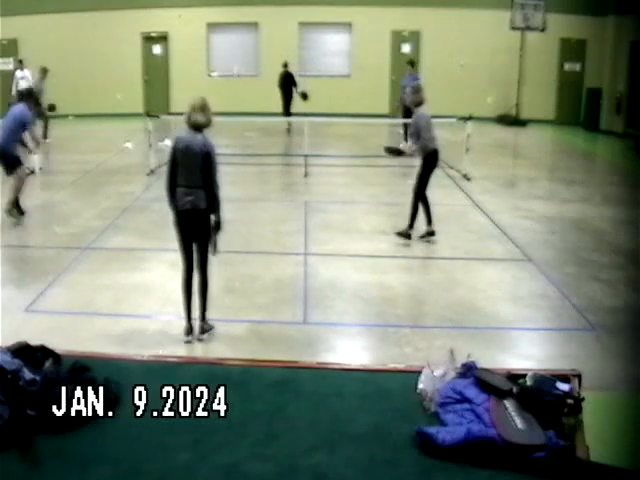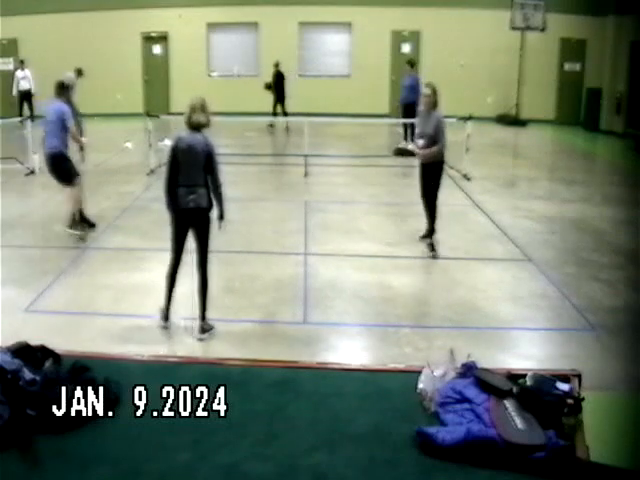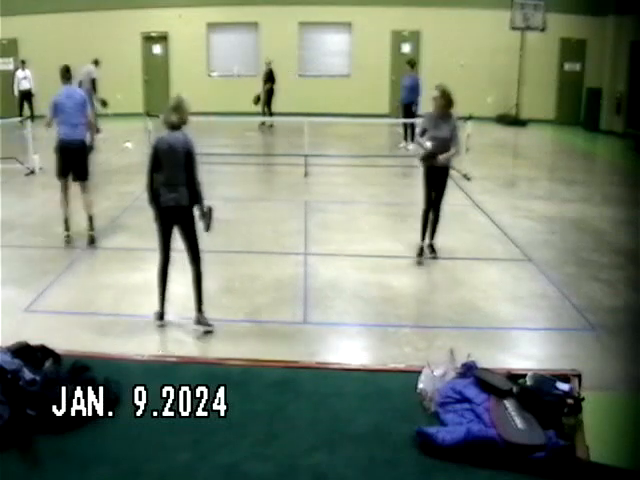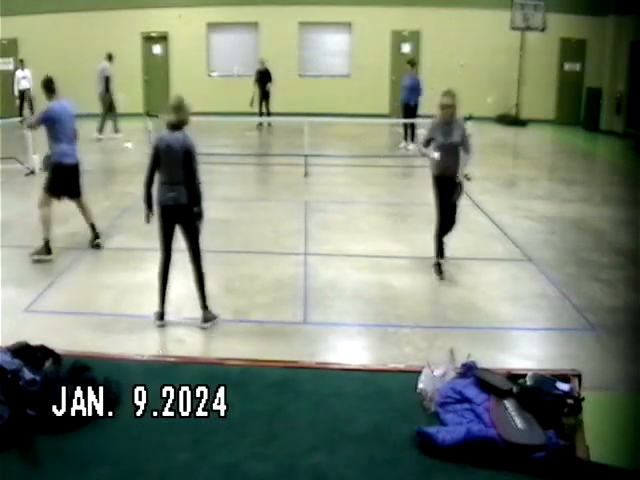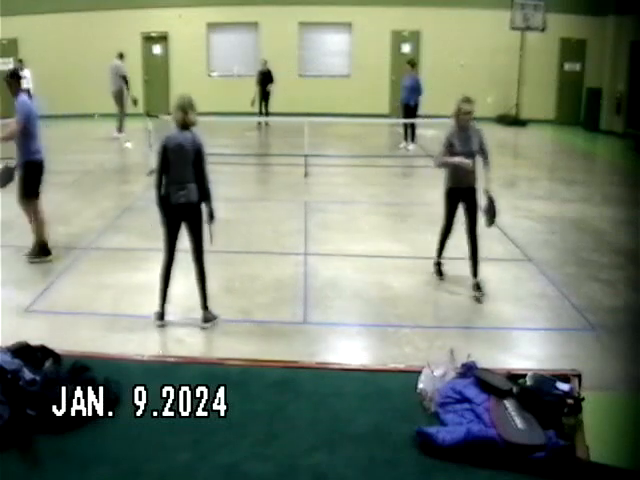
dt=0.4s
person 1, frame 1
left shoulder: (178, 142)
right shoulder: (206, 145)
left elbow: (170, 180)
right elbow: (211, 184)
left wrist: (174, 207)
right wrist: (217, 215)
left hip: (181, 208)
right hip: (200, 208)
left knee: (187, 266)
right knee: (202, 267)
left ankle: (188, 324)
right ankle: (202, 323)
person 1, frame 2
left shoulder: (178, 142)
right shoulder: (206, 144)
left elbow: (170, 180)
right elbow: (214, 180)
left wrist: (170, 208)
right wrist: (220, 208)
left hip: (180, 207)
right hip: (201, 206)
left knee: (175, 259)
right knee: (202, 265)
left ankle: (166, 313)
right ankle: (202, 322)
person 1, frame 3
left shoulder: (159, 142)
right shoulder: (186, 142)
left elbow: (151, 178)
right elbow: (192, 179)
left wrist: (154, 205)
right wrist: (201, 205)
left hip: (163, 205)
right hip: (183, 205)
left knee: (164, 258)
right knee: (195, 260)
left ankle: (161, 313)
right ankle: (199, 314)
person 1, frame 4
left shoulder: (160, 141)
right shoulder: (186, 142)
left elbow: (150, 176)
right elbow: (192, 178)
left wrist: (148, 204)
right wrist: (198, 206)
left hip: (164, 204)
right hip: (184, 204)
left knee: (165, 257)
right knee: (195, 258)
left ankle: (161, 312)
right ankle: (205, 312)
person 1, frame 5
left shoulder: (167, 141)
right shoulder: (195, 142)
left elbow: (160, 178)
right elbow: (202, 176)
left wrist: (161, 205)
right wrist: (209, 204)
left hip: (171, 203)
right hip: (192, 202)
left knee: (168, 257)
right knee: (198, 258)
left ankle: (161, 311)
right ankle: (205, 312)
person 2, frame 1
left shoulder: (420, 114)
right shoulder: (420, 112)
left elbow: (426, 141)
left wrist: (412, 150)
right wrist: (411, 145)
left hip: (429, 156)
right hip: (430, 155)
left knee: (417, 192)
right knee: (421, 191)
left ankle: (409, 231)
right ankle: (430, 229)
person 2, frame 2
left shoulder: (438, 117)
right shoulder: (421, 114)
left elbow: (442, 145)
left wrist: (424, 152)
right wrist: (418, 143)
left hip: (436, 163)
right hip: (424, 162)
left knee: (432, 200)
right knee: (424, 197)
left ankle: (430, 239)
right ankle: (430, 228)
person 2, frame 3
left shoulder: (451, 121)
right shoulder: (428, 117)
left elbow: (456, 148)
right elbow: (419, 136)
left wrist: (446, 156)
right wrist: (424, 143)
left hip: (443, 168)
right hip: (429, 167)
left knee: (437, 206)
right knee: (428, 206)
left ankle: (431, 242)
right ankle: (421, 243)
person 2, frame 4
left shoulder: (459, 125)
right shoulder: (435, 126)
left elbow: (466, 151)
right elbow: (424, 147)
left wrist: (462, 170)
right wrist: (431, 153)
left hip: (454, 177)
right hip: (439, 176)
left knee: (451, 219)
right knee: (442, 218)
left ankle: (440, 240)
right ankle: (437, 260)
person 2, frame 5
left shoulder: (476, 133)
right shoulder: (452, 134)
left elbow: (485, 158)
right elbow: (439, 161)
left wrist: (487, 182)
right wrist: (458, 160)
left hip: (470, 188)
right hip: (453, 187)
left knee: (472, 234)
right knee: (448, 227)
left ankle: (475, 280)
right ankle: (438, 260)
person 3, frame 1
left shoulder: (16, 109)
right shoulder: (26, 112)
right elbow: (32, 135)
left wrist: (25, 145)
right wrist: (37, 143)
left knee: (22, 173)
right knee: (19, 175)
left ankle: (15, 202)
person 3, frame 2
left shoulder: (49, 109)
right shoulder: (64, 109)
right elbow: (72, 132)
right wrist: (81, 143)
left hip: (50, 155)
right hip: (58, 154)
left knee: (74, 183)
right knee: (76, 183)
left ankle: (79, 218)
right ankle: (73, 222)
person 3, frame 3
left shoulder: (57, 98)
right shoulder: (82, 94)
left elbow: (49, 123)
right elbow: (90, 120)
left wrist: (48, 121)
right wrist: (91, 141)
left hip: (63, 143)
right hip: (80, 143)
left knee: (64, 186)
right knee: (84, 187)
left ankle: (67, 227)
right ankle: (90, 227)
person 3, frame 4
left shoulder: (50, 109)
right shoulder: (67, 106)
left elbow: (30, 125)
left hip: (60, 162)
right hip: (73, 161)
left knee: (44, 203)
right knee: (78, 200)
left ankle: (46, 248)
right ankle: (95, 235)
person 3, frame 5
left shoulder: (21, 103)
right shoulder: (25, 101)
left hip: (30, 161)
right hip: (31, 159)
left knee: (31, 204)
right knee: (26, 202)
left ankle: (43, 249)
right ankle: (40, 243)
